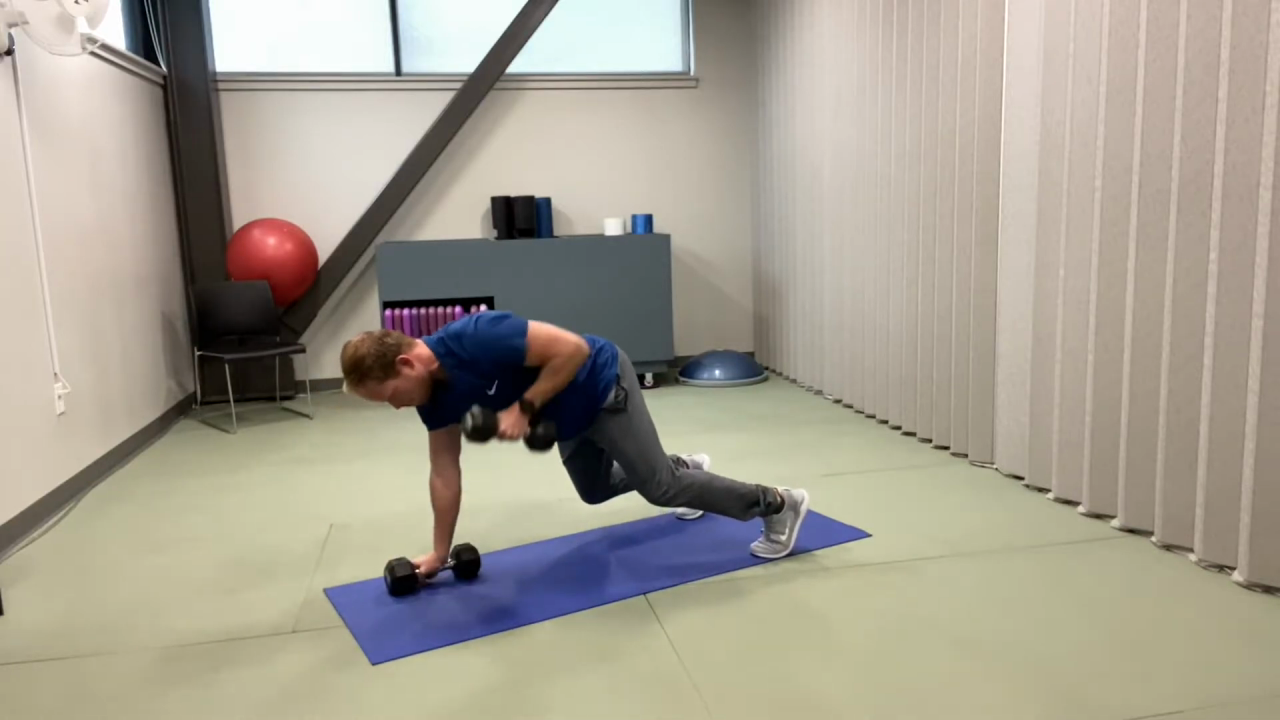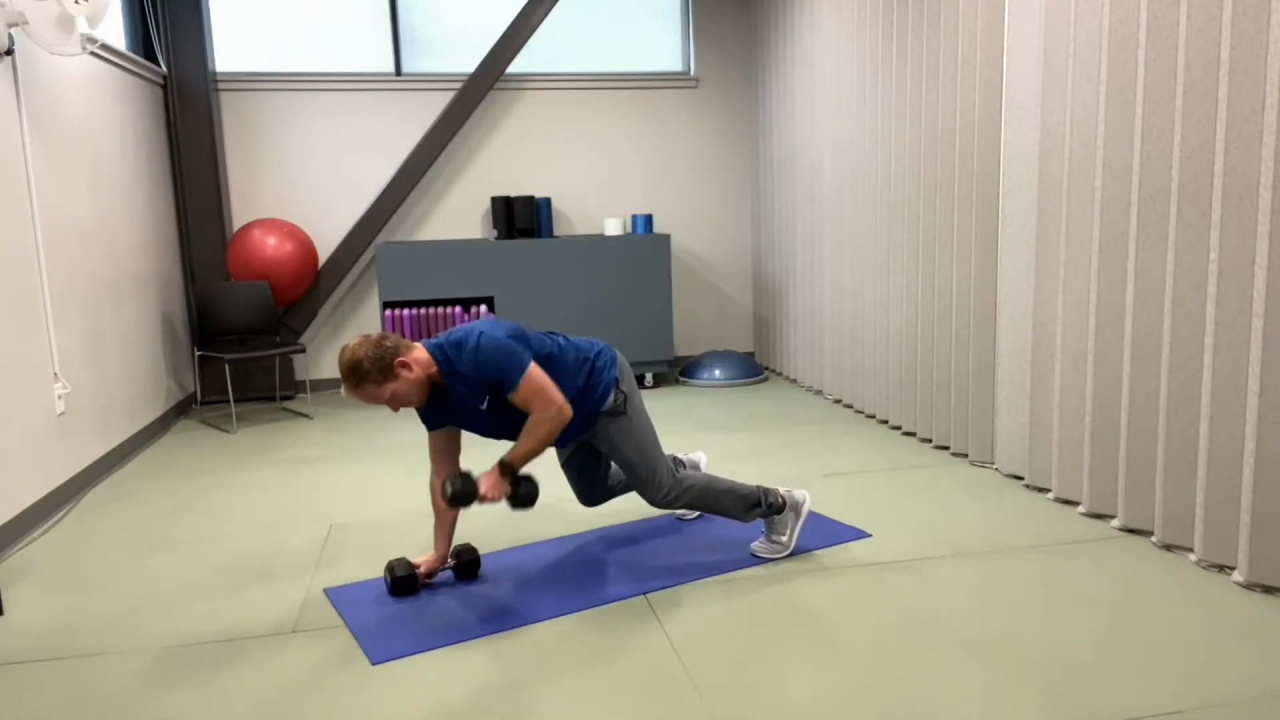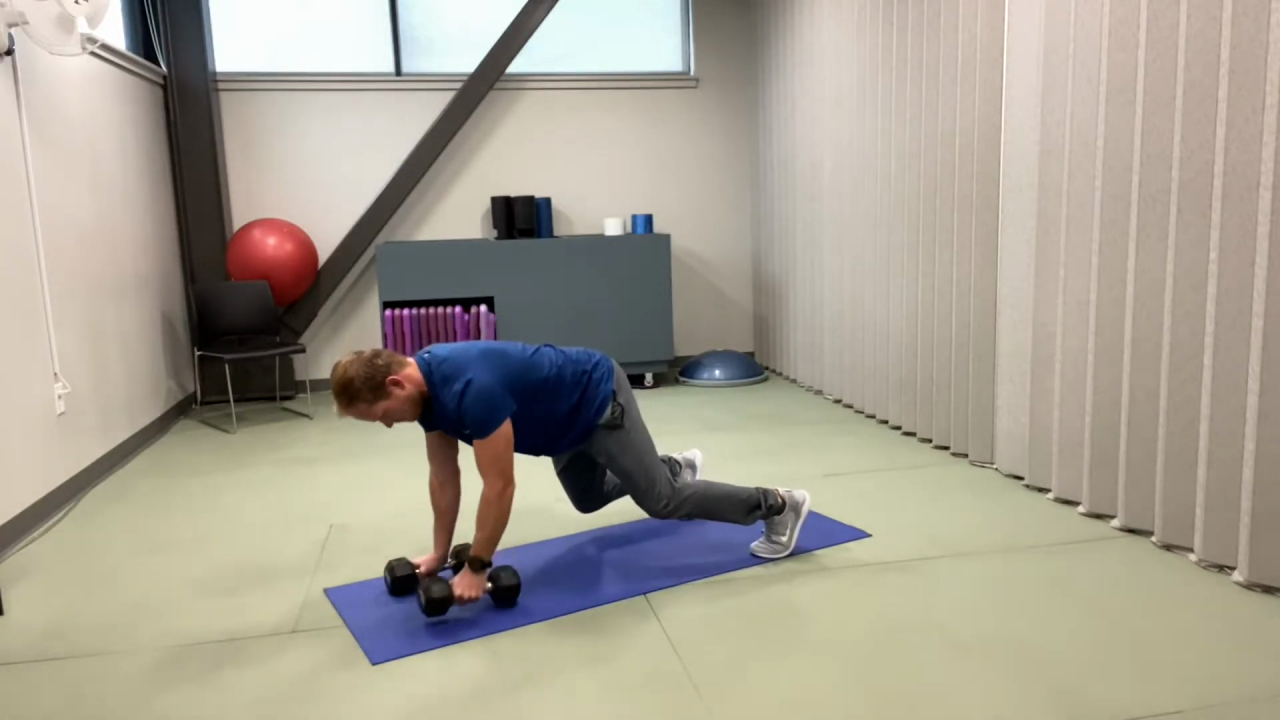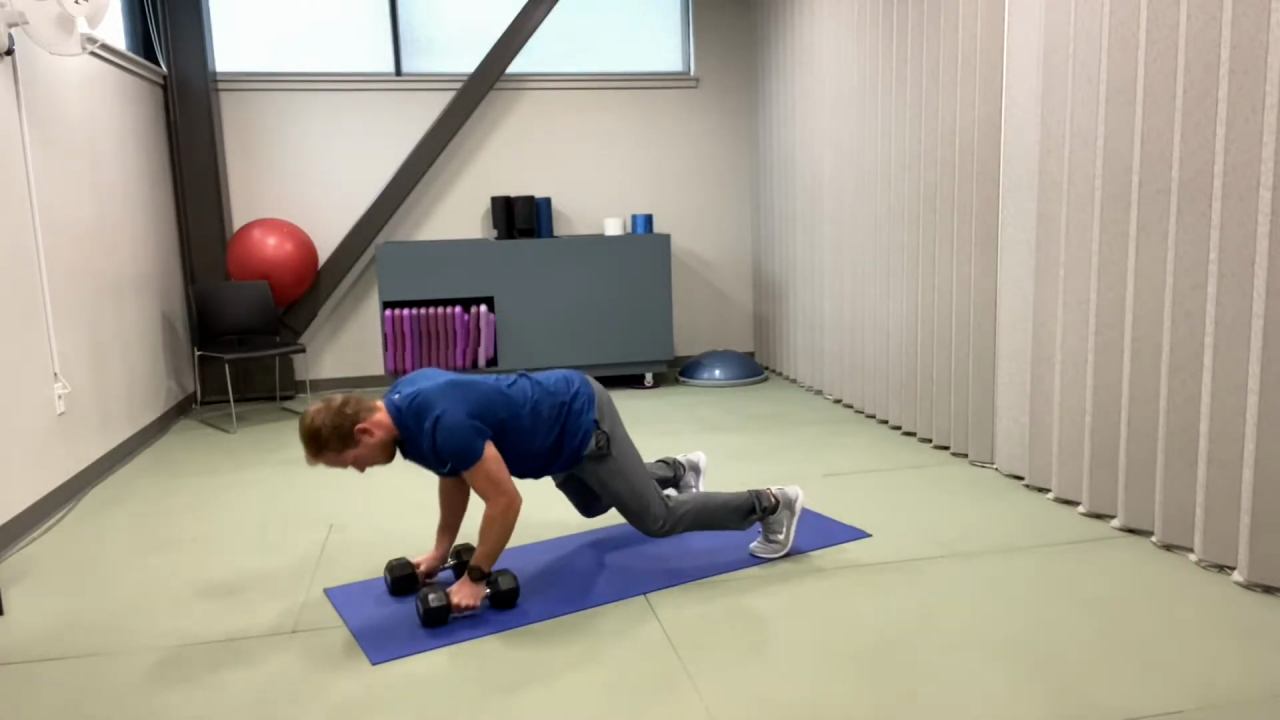
dt=0.4s
person 1, frame 1
left shoulder: (479, 337)
right shoulder: (434, 389)
left elbow: (574, 348)
right elbow: (445, 473)
left wrist: (523, 409)
right wrist: (439, 554)
left hip: (601, 383)
right hip: (566, 411)
left knee: (657, 486)
right knee: (596, 491)
left ankle: (777, 503)
right ankle: (685, 466)
person 1, frame 2
left shoulder: (482, 348)
right shoulder: (432, 389)
left elbow: (556, 413)
right elbow: (445, 472)
left wrist: (504, 472)
right wrist: (441, 548)
left hip: (600, 386)
right hip: (575, 410)
left knee: (660, 489)
right knee: (594, 492)
left ankle: (779, 503)
right ankle: (682, 464)
person 1, frame 3
left shoulder: (471, 386)
right shoulder: (427, 383)
left elbow: (500, 486)
right elbow: (443, 475)
left wrist: (476, 568)
right wrist: (439, 553)
left hip: (597, 396)
right hip: (567, 411)
left knee: (660, 499)
right knee: (590, 499)
left ankle: (778, 504)
right ankle: (677, 464)
person 1, frame 4
left shoulder: (439, 425)
right shoulder: (402, 403)
left elbow: (504, 501)
right elbow: (457, 473)
left wrist: (475, 578)
right wrist: (440, 552)
left hip: (581, 418)
right hip: (560, 413)
left knee: (657, 517)
right knee: (595, 504)
left ankle: (770, 504)
right ankle: (679, 469)
